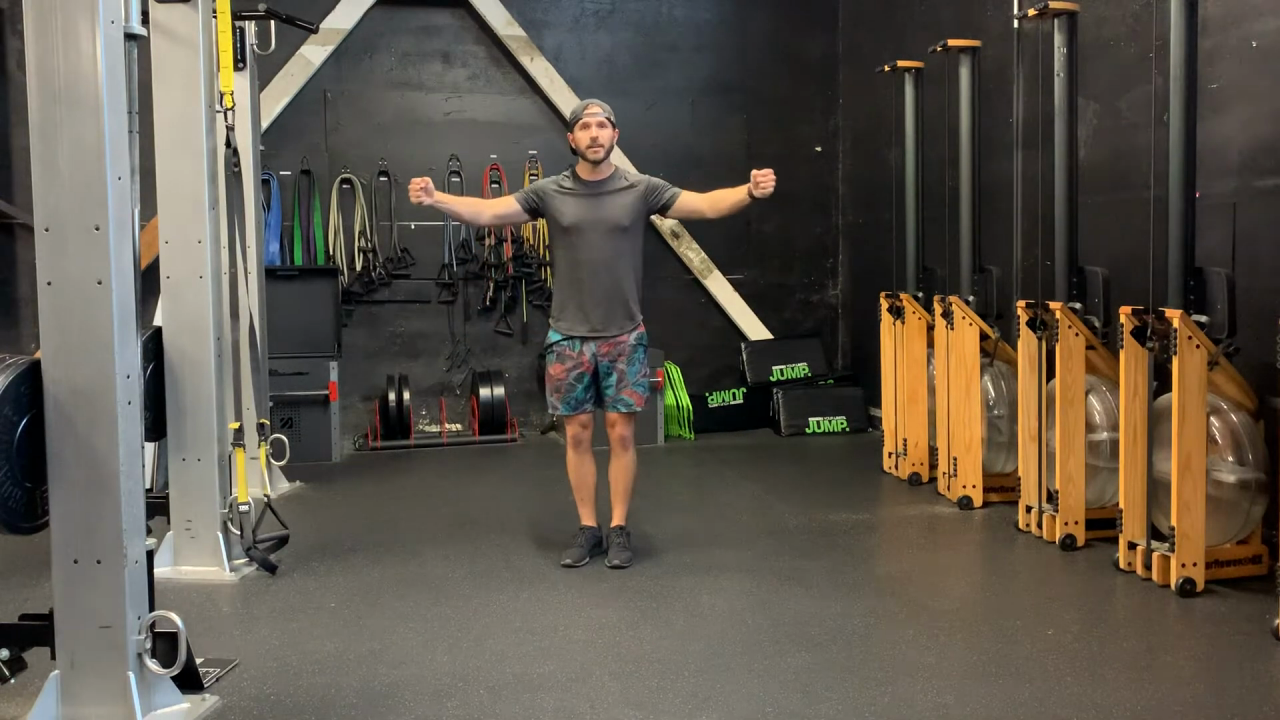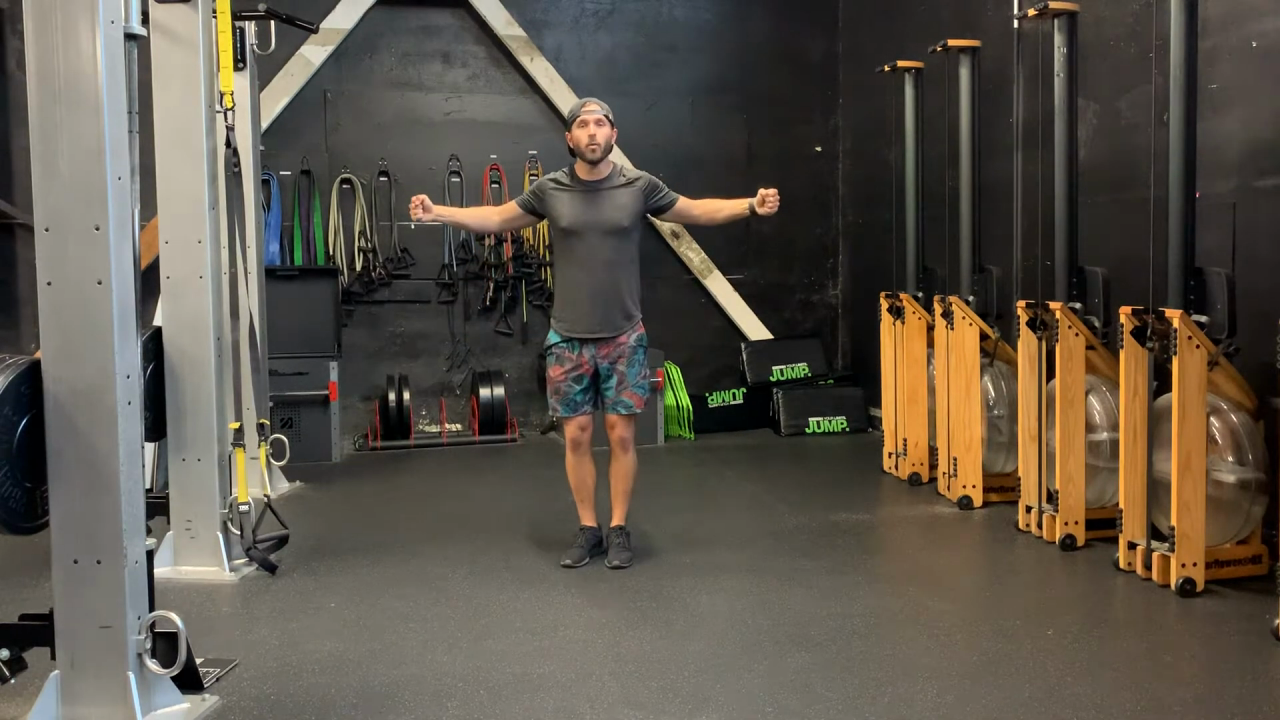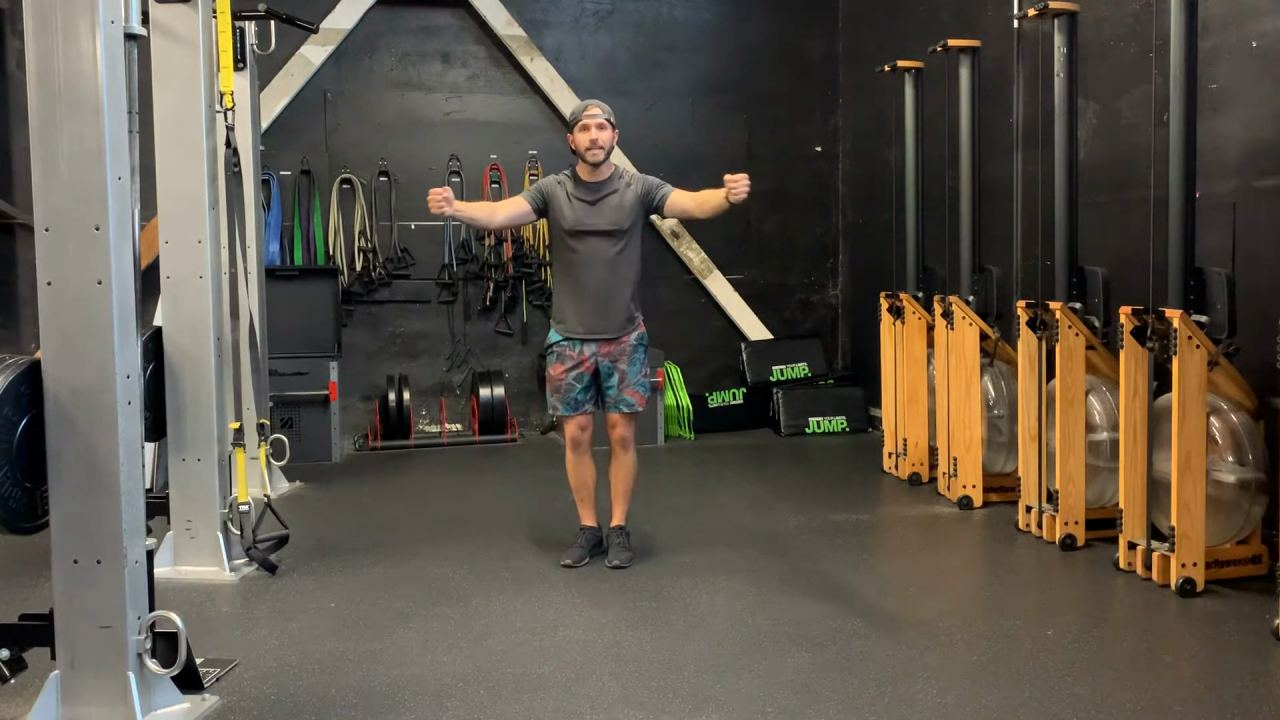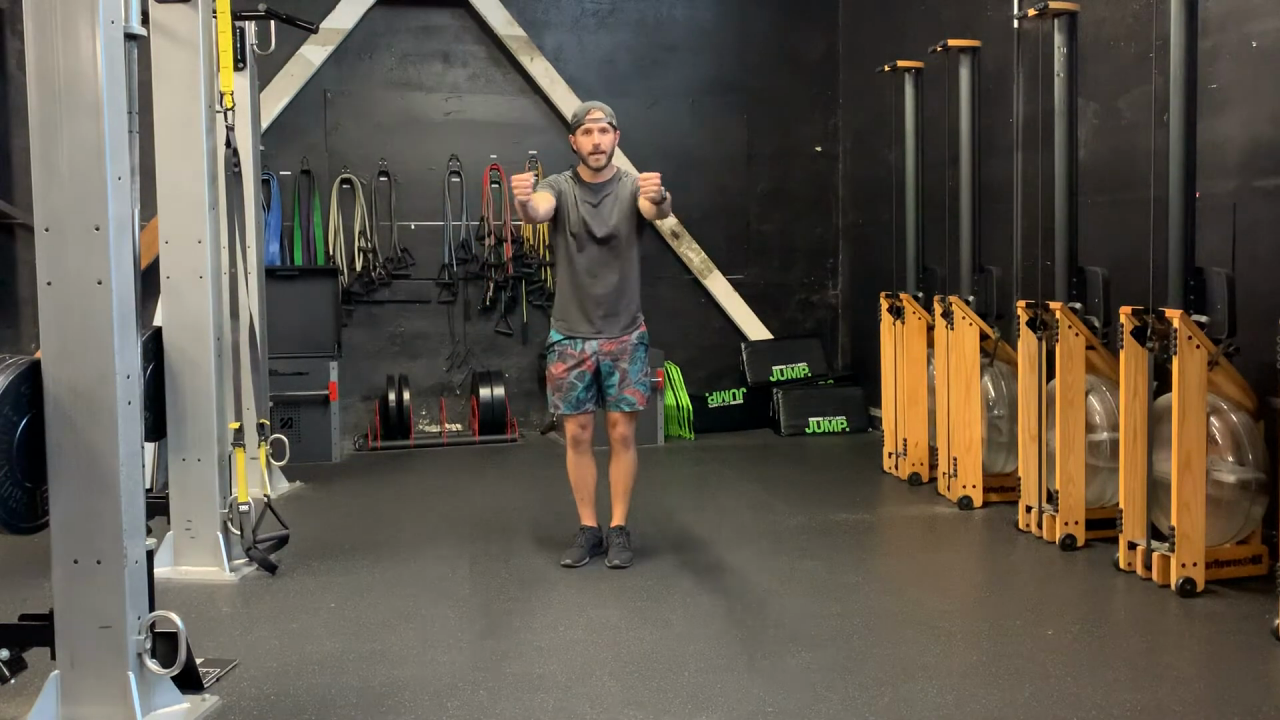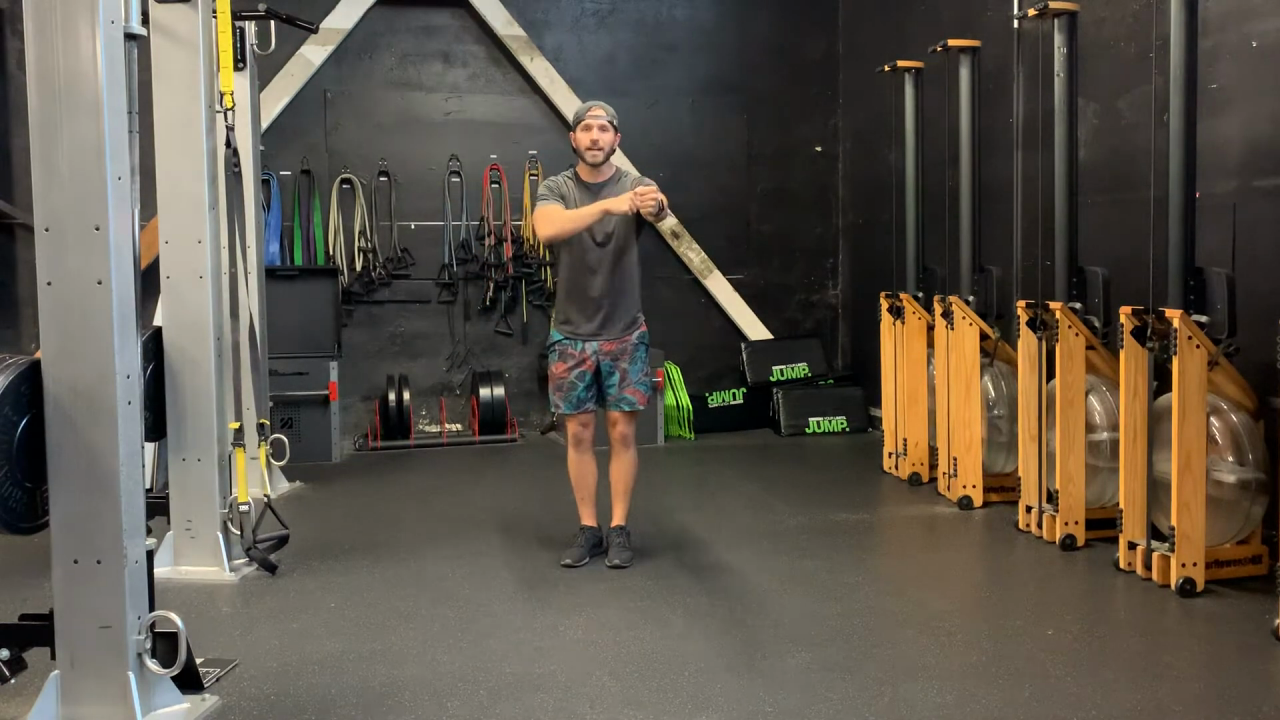
dt=0.4s
person 1, frame 1
left shoulder: (641, 188)
right shoulder: (550, 191)
left elbow: (705, 205)
right elbow: (488, 212)
left wrist: (750, 192)
right wrist: (436, 198)
left hip: (624, 335)
right hip: (569, 336)
left knee: (621, 433)
right knee: (577, 434)
left ankle: (618, 529)
right ankle: (588, 528)
person 1, frame 2
left shoulder: (639, 186)
right shoulder: (549, 189)
left elbow: (696, 211)
right elbow: (497, 219)
left wrist: (751, 206)
right wrist: (437, 212)
left hip: (623, 336)
right hip: (568, 338)
left knee: (621, 435)
right knee: (576, 436)
left ankle: (618, 529)
right ankle: (588, 529)
person 1, frame 3
left shoulder: (640, 187)
right shoulder: (552, 190)
left elbow: (694, 204)
right elbow: (499, 215)
left wrist: (727, 195)
right wrist: (454, 209)
left hip: (623, 337)
right hip: (569, 337)
left knee: (622, 434)
right knee: (576, 436)
left ankle: (618, 529)
right ankle: (588, 529)
person 1, frame 4
left shoulder: (634, 186)
right shoulder: (557, 188)
left elbow: (660, 210)
right elbow: (533, 214)
left wrist: (657, 198)
right wrist: (522, 198)
left hip: (624, 335)
right hip: (570, 336)
left knee: (622, 432)
right knee: (578, 434)
left ankle: (619, 529)
right ankle: (588, 528)
person 1, frame 5
left shoulder: (636, 185)
right shoulder: (555, 189)
left elbow: (659, 210)
right elbow: (547, 230)
left wrist: (655, 206)
right wrist: (607, 204)
left hip: (624, 335)
right hip: (571, 336)
left knee: (622, 432)
right knee: (579, 433)
left ankle: (619, 529)
right ankle: (588, 528)
